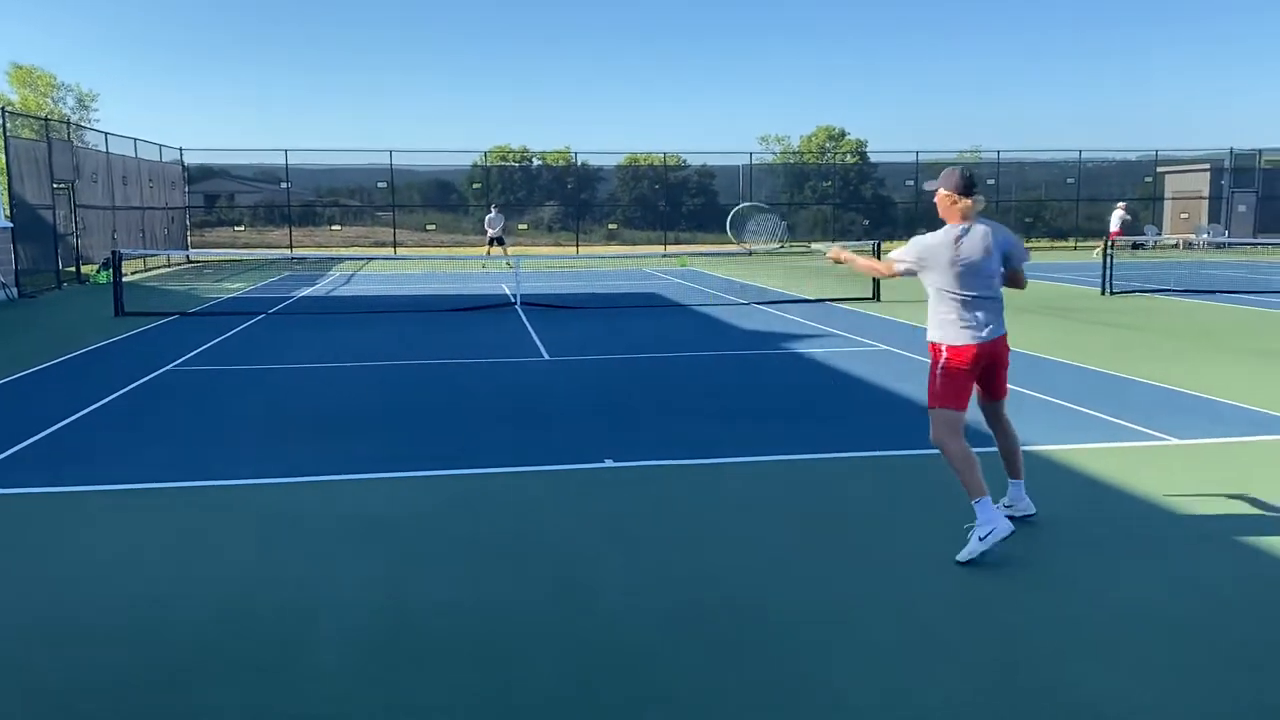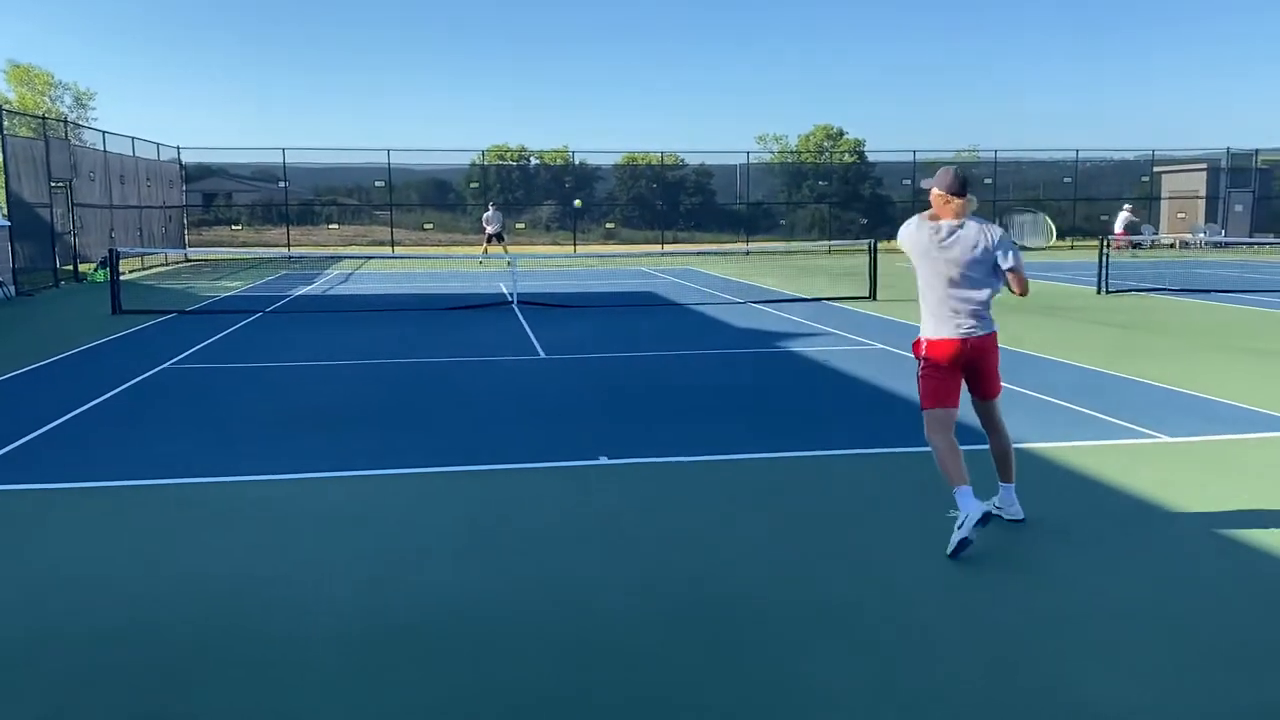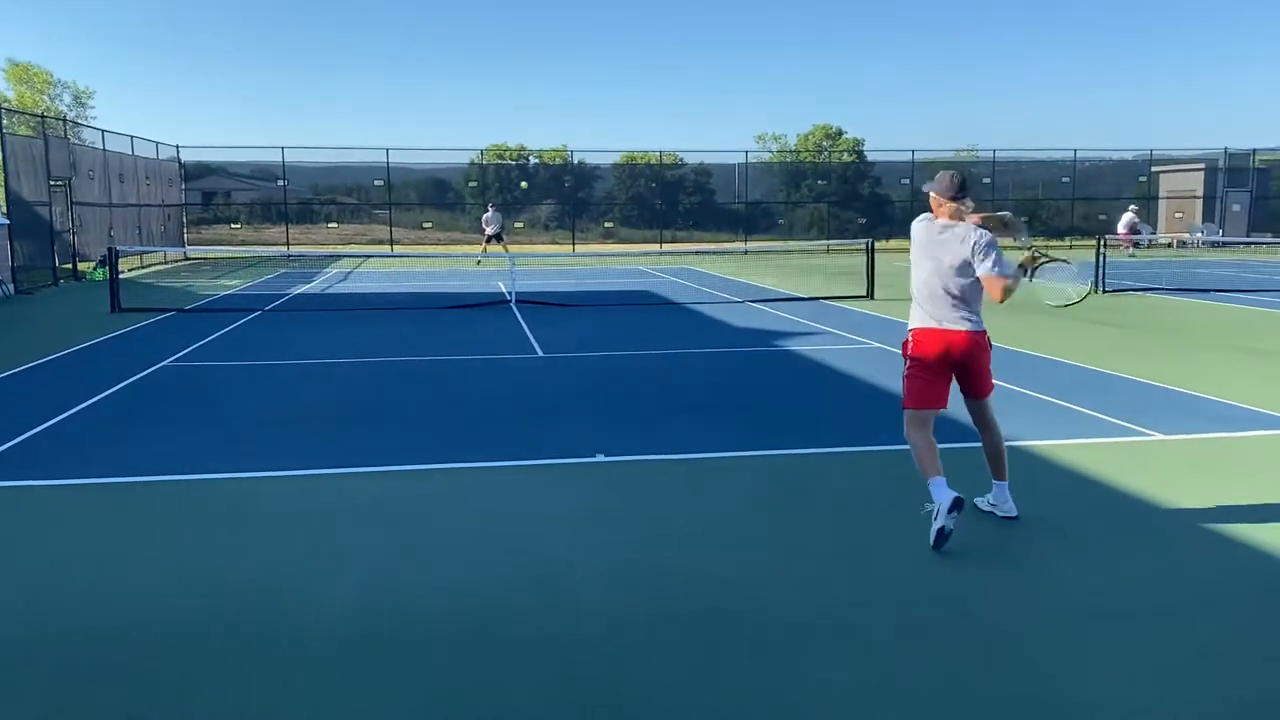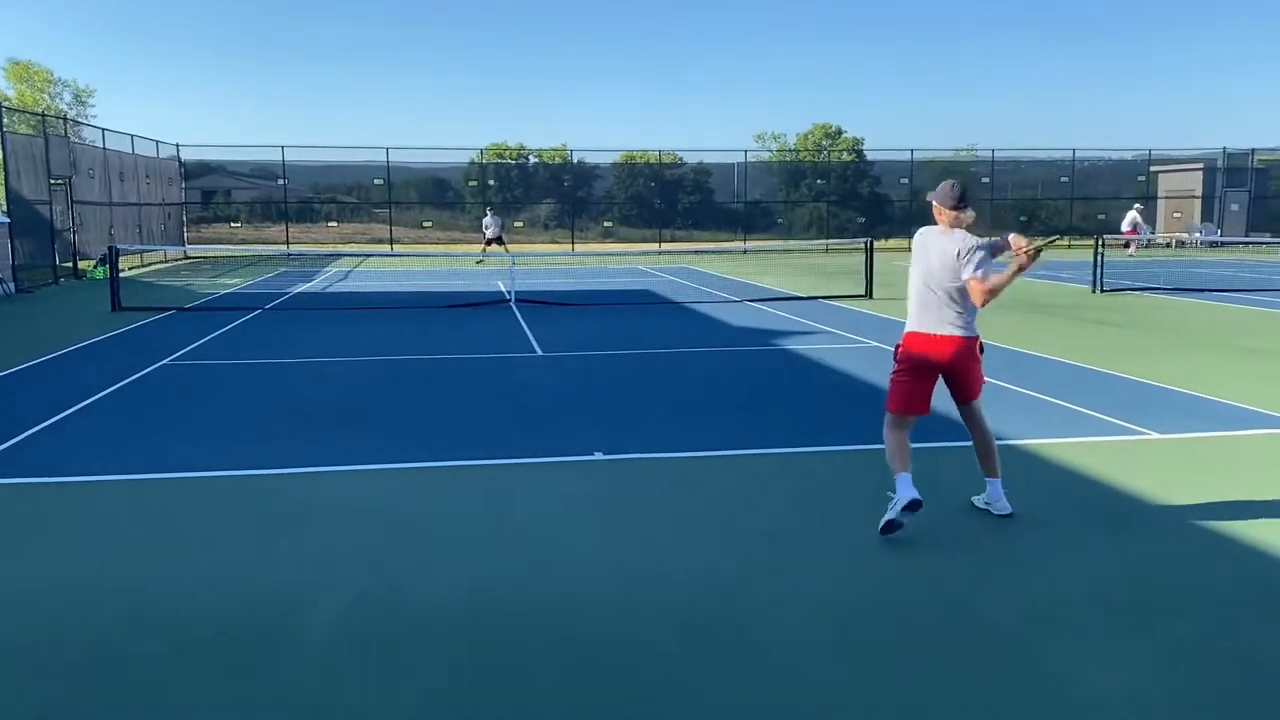
dt=0.1s
person 1, frame 1
left shoulder: (931, 245)
right shoulder: (996, 233)
left elbow: (883, 269)
right elbow: (1019, 282)
left wrist: (844, 256)
left hip: (956, 350)
right hip: (996, 342)
left knee: (946, 436)
right knee: (997, 418)
left ankle: (989, 520)
right ankle: (1018, 498)
person 1, frame 2
left shoulder: (912, 231)
right shoulder: (990, 234)
right elbow: (1021, 288)
right wrist: (1008, 266)
left hip: (938, 344)
right hip: (982, 340)
left knee: (939, 431)
right knee: (991, 419)
left ankle: (969, 506)
right ankle: (1008, 499)
person 1, frame 3
left shoulder: (921, 227)
right shoulder: (980, 238)
right elbow: (999, 295)
left wrist: (991, 220)
right wrist: (1020, 269)
left hip: (926, 340)
right hip: (970, 339)
left knee: (917, 429)
right knee: (983, 418)
left ankle: (942, 496)
right ankle: (1001, 497)
person 1, frame 4
left shoulder: (922, 237)
right shoulder: (972, 244)
right elbow: (980, 297)
left wrist: (1007, 244)
right wrist: (1018, 265)
left hip: (917, 344)
right hip: (961, 346)
left knee: (895, 427)
right knee: (974, 419)
left ankle: (904, 491)
right ankle: (995, 495)
